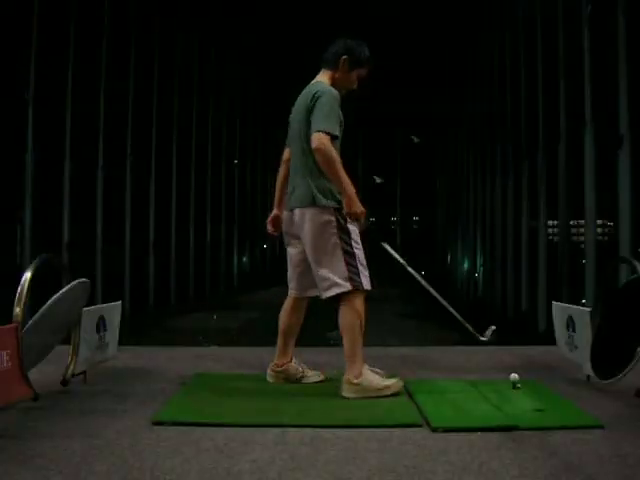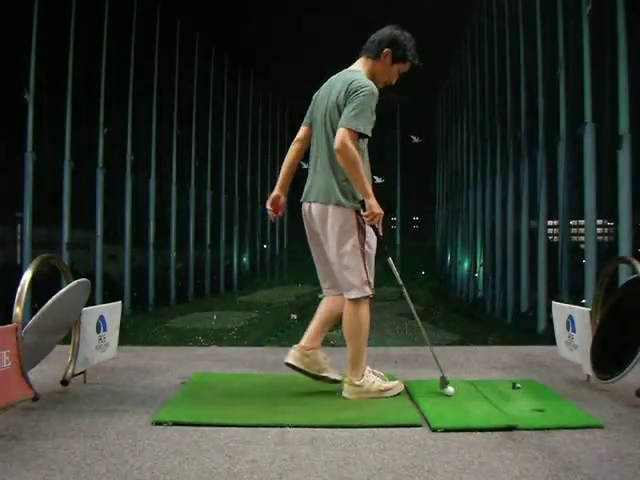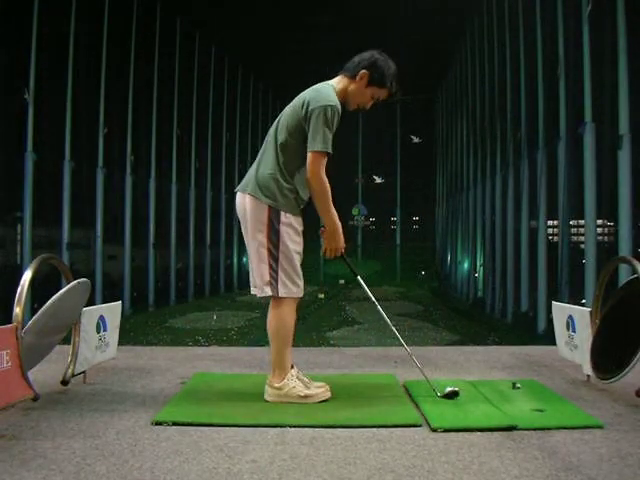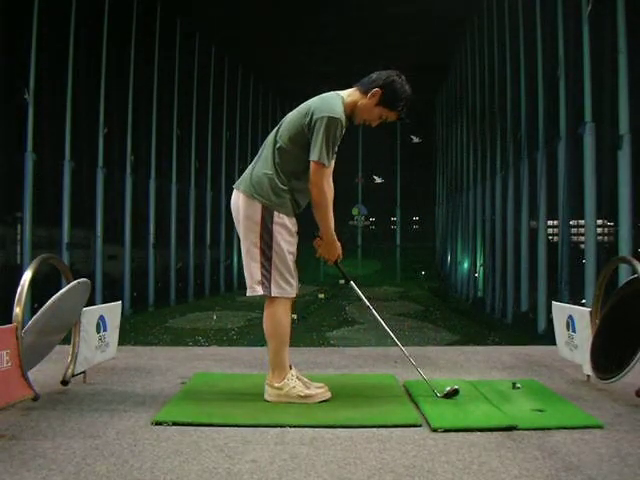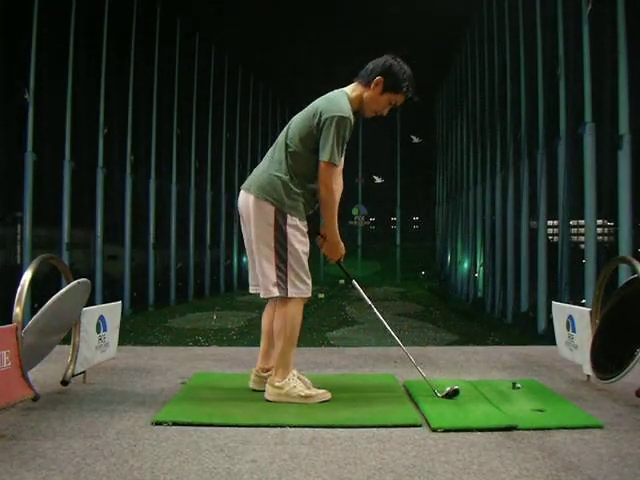
dt=1s
person 1, frame 1
left shoulder: (303, 98)
right shoulder: (326, 95)
left elbow: (286, 160)
right elbow: (321, 146)
left wrist: (279, 207)
right wrist: (350, 194)
left hip: (299, 207)
right hip: (324, 206)
left knee: (300, 290)
right knee: (353, 288)
left ankle: (282, 363)
right ankle: (355, 375)
person 1, frame 2
left shoulder: (329, 85)
right shoulder: (364, 88)
left elbow: (300, 141)
right elbow: (343, 145)
left wrist: (281, 188)
right wrist: (370, 197)
left hip: (315, 201)
right hip: (343, 204)
left knee: (340, 288)
right knee: (357, 290)
left ankle: (307, 349)
right ankle: (358, 378)
person 1, frame 3
left shoulder: (320, 97)
right shoulder: (327, 103)
left elbow: (312, 172)
right elbow: (314, 173)
left wrist: (332, 223)
right wrist: (333, 228)
left hip: (265, 199)
right hip: (269, 201)
left knee: (287, 291)
right knee: (285, 293)
left ankle: (284, 373)
right ankle: (280, 381)
person 1, frame 4
left shoulder: (331, 109)
right shoulder: (332, 113)
left elbow: (325, 180)
right elbow: (317, 183)
left wrist: (327, 234)
right wrist: (329, 238)
left hip: (264, 200)
right hip: (264, 201)
left knee: (283, 290)
right knee: (279, 292)
left ankle: (282, 373)
right ankle: (279, 381)
person 1, frame 5
left shoulder: (336, 105)
right shoulder: (340, 112)
left elbow: (334, 178)
right elbow: (326, 182)
left wrist: (329, 231)
right wrist: (333, 237)
left hip: (261, 197)
right hip: (274, 202)
left knee: (280, 289)
right knee: (293, 291)
left ankle: (265, 368)
right ankle: (282, 381)
